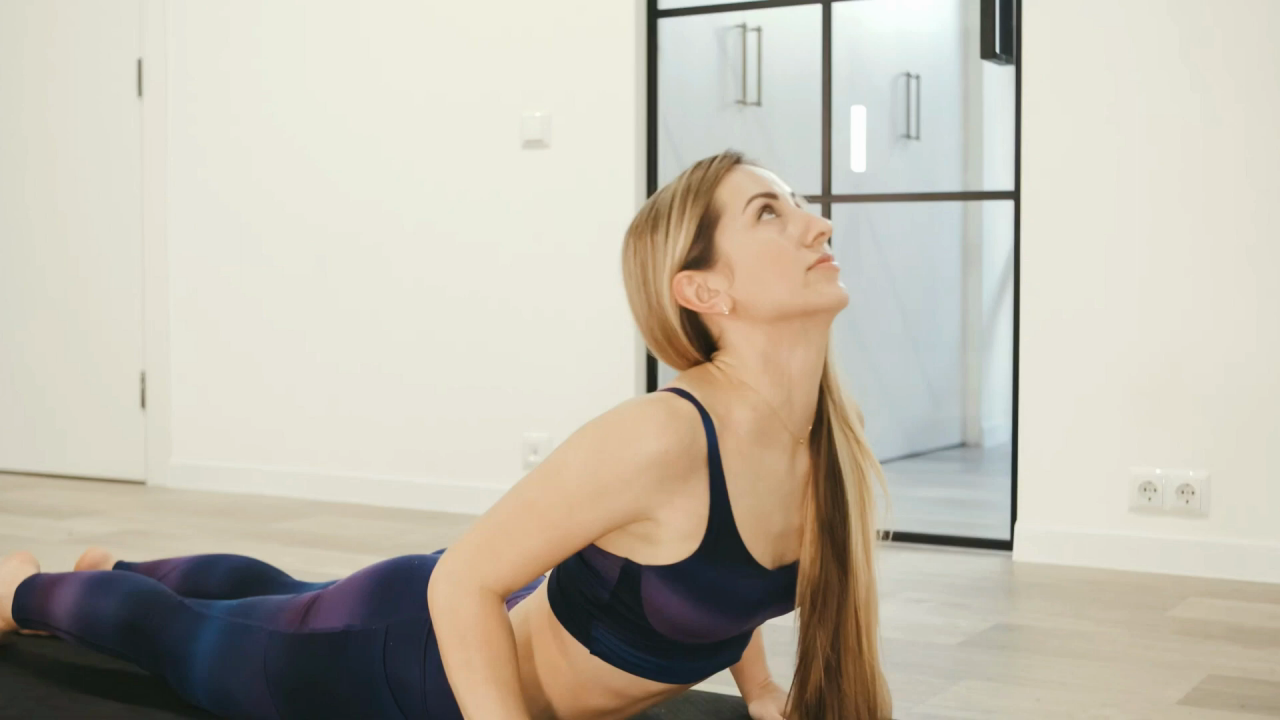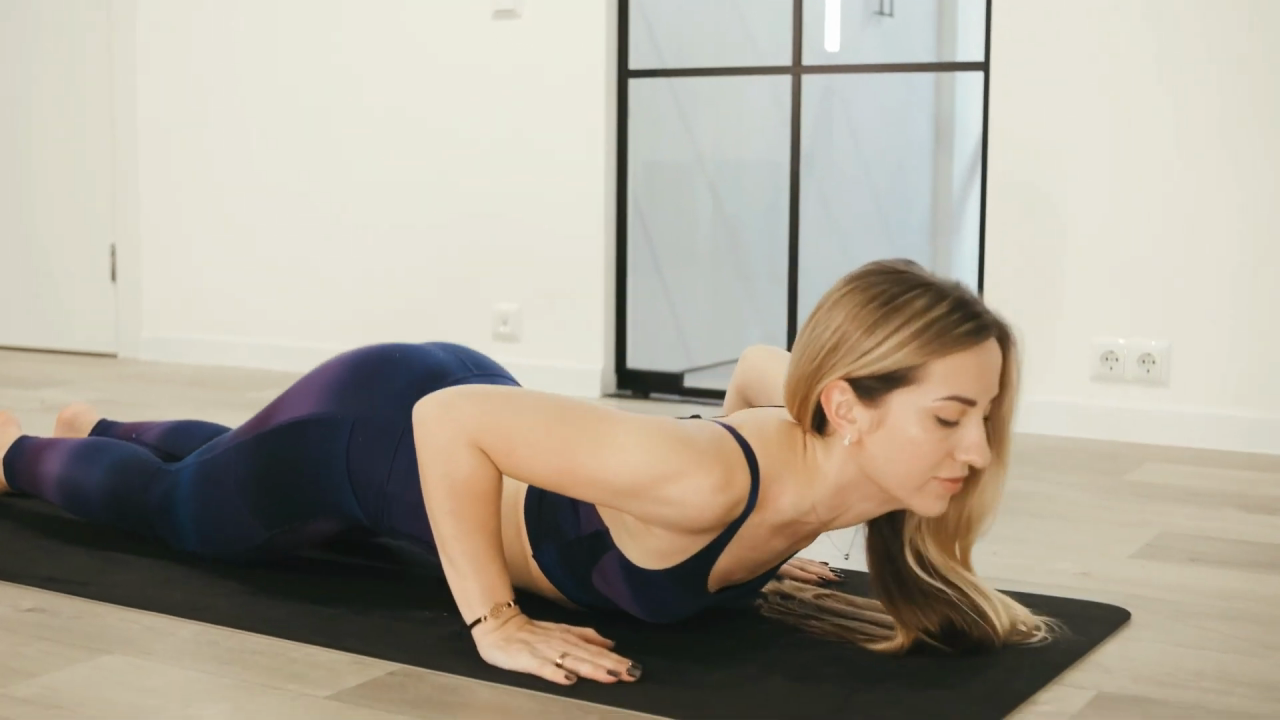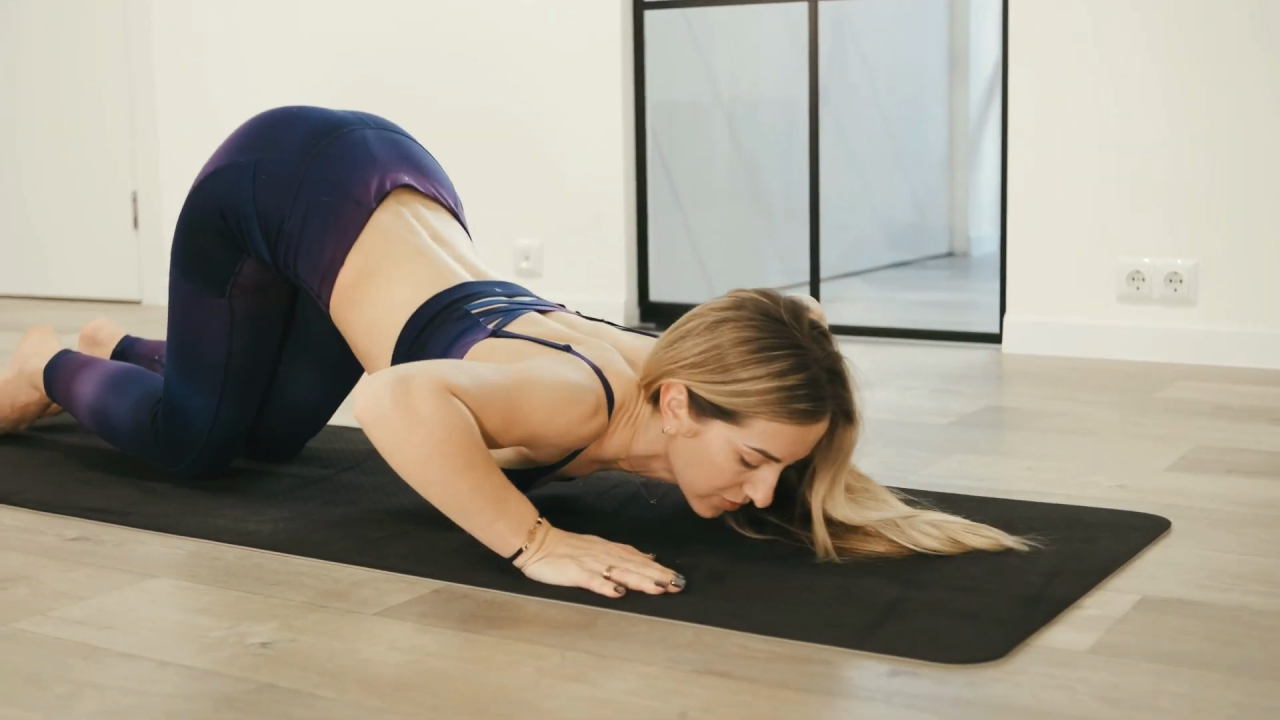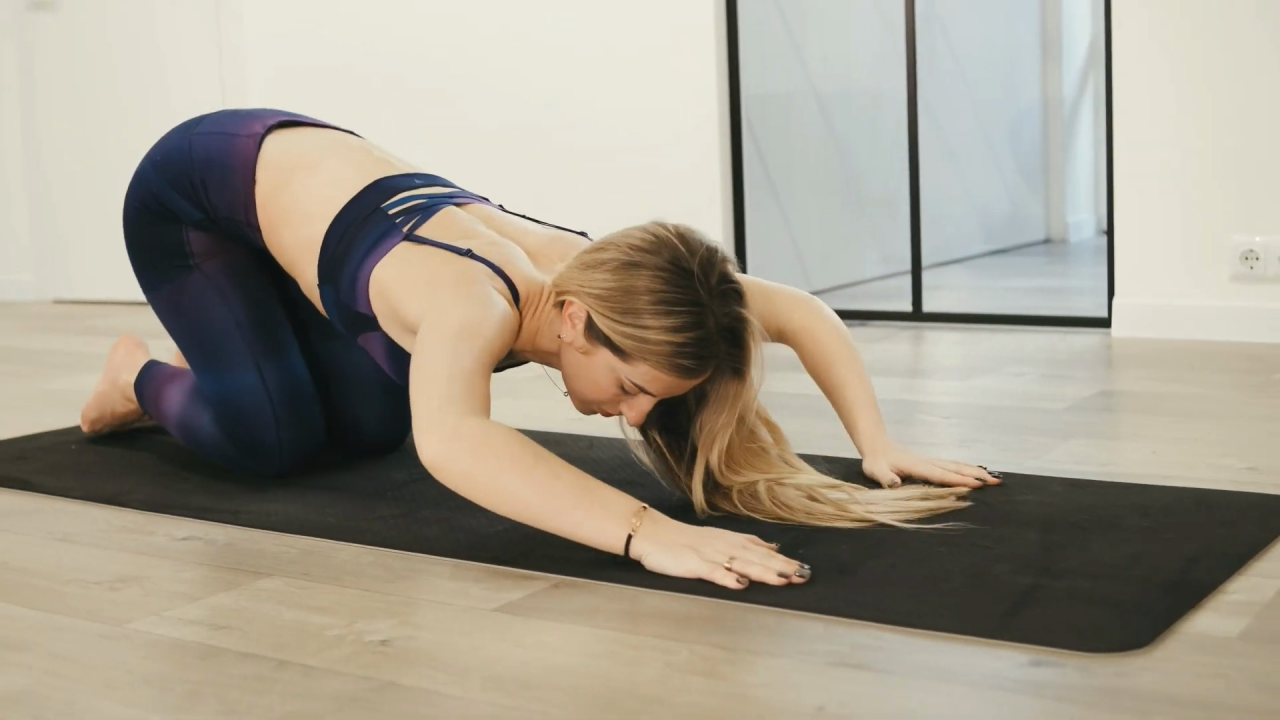
dt=1s
person 1, frame 1
left shoulder: (825, 434)
right shoulder: (658, 439)
right elbow: (463, 588)
left hip: (512, 618)
left knee: (285, 595)
right knee: (183, 639)
left ankle: (114, 571)
person 1, frame 2
left shoulder: (828, 455)
right shoulder: (706, 480)
left elbow: (759, 364)
right elbow: (448, 421)
left wrist: (756, 556)
right wrist: (495, 624)
left hip: (447, 423)
right hip: (368, 431)
left knee: (234, 485)
right knee: (175, 509)
left ankle: (98, 426)
person 1, frame 3
left shoulder: (680, 382)
right shoulder: (574, 402)
left elbow: (796, 312)
right elbow: (397, 401)
left wrist: (819, 479)
right wrist: (535, 544)
left hip: (379, 178)
right hip: (274, 183)
left knee: (273, 432)
right knee: (193, 440)
left ankle: (117, 348)
person 1, frame 4
left shoulder: (600, 279)
right shoulder: (477, 305)
left elbow: (802, 312)
right elbow: (452, 442)
left wrist: (877, 446)
right wrist: (645, 532)
left hip: (300, 174)
right hip: (194, 189)
left knee: (370, 427)
right knee: (272, 435)
left ankle: (213, 363)
right ankle: (144, 380)
